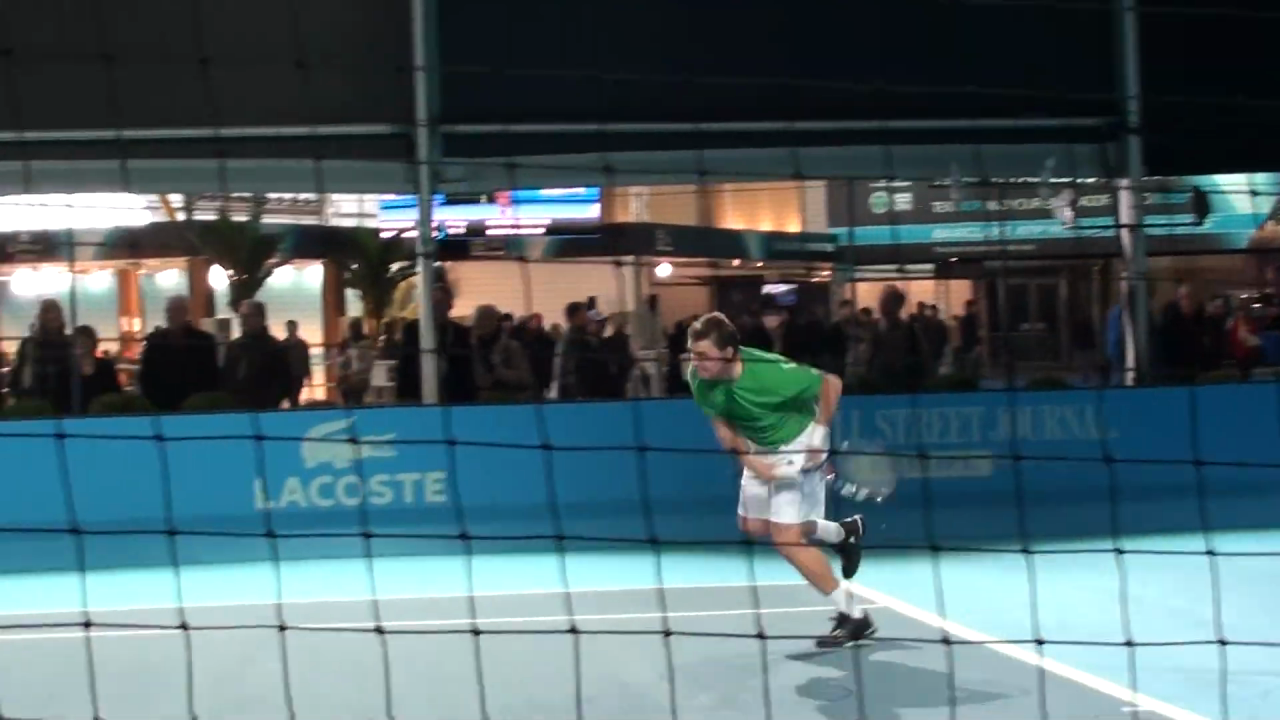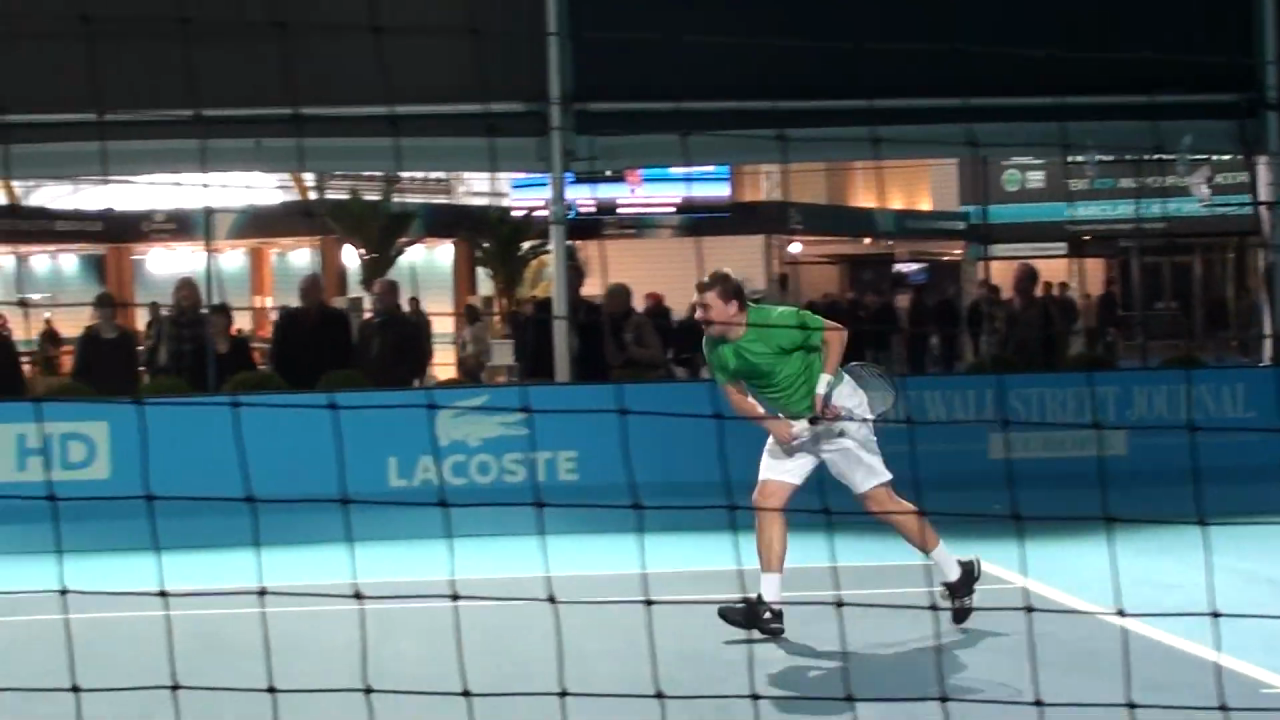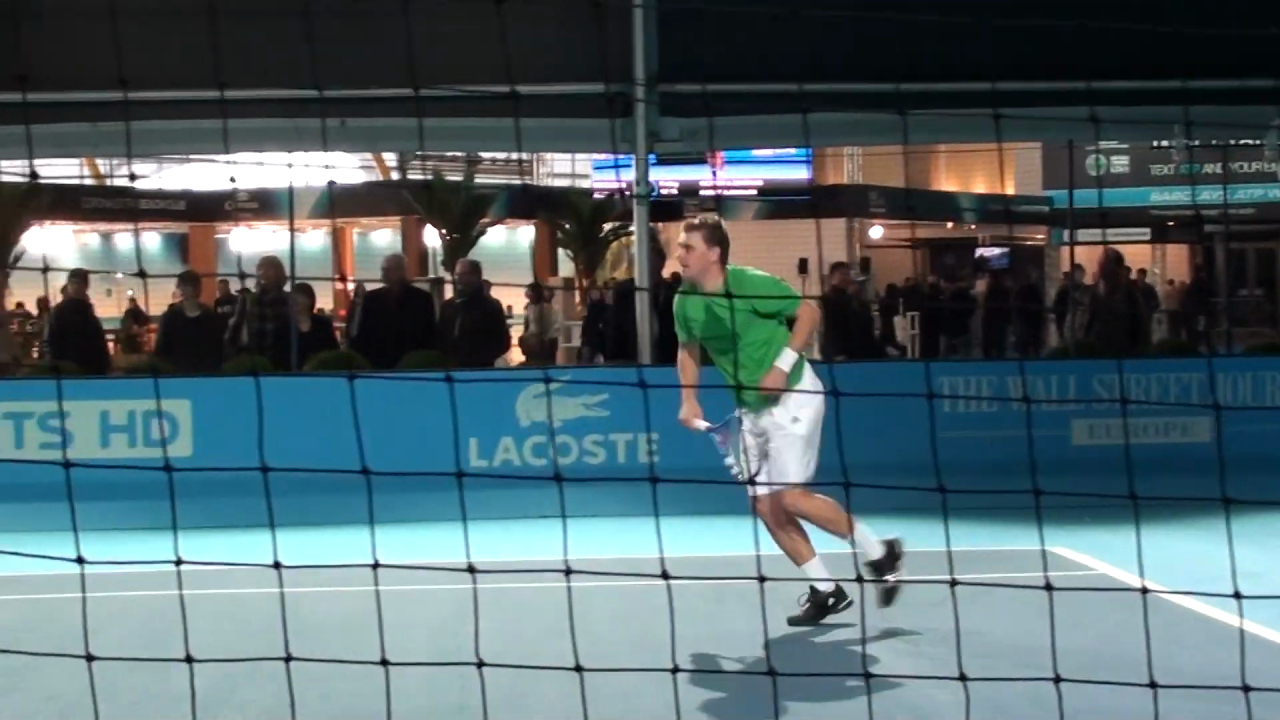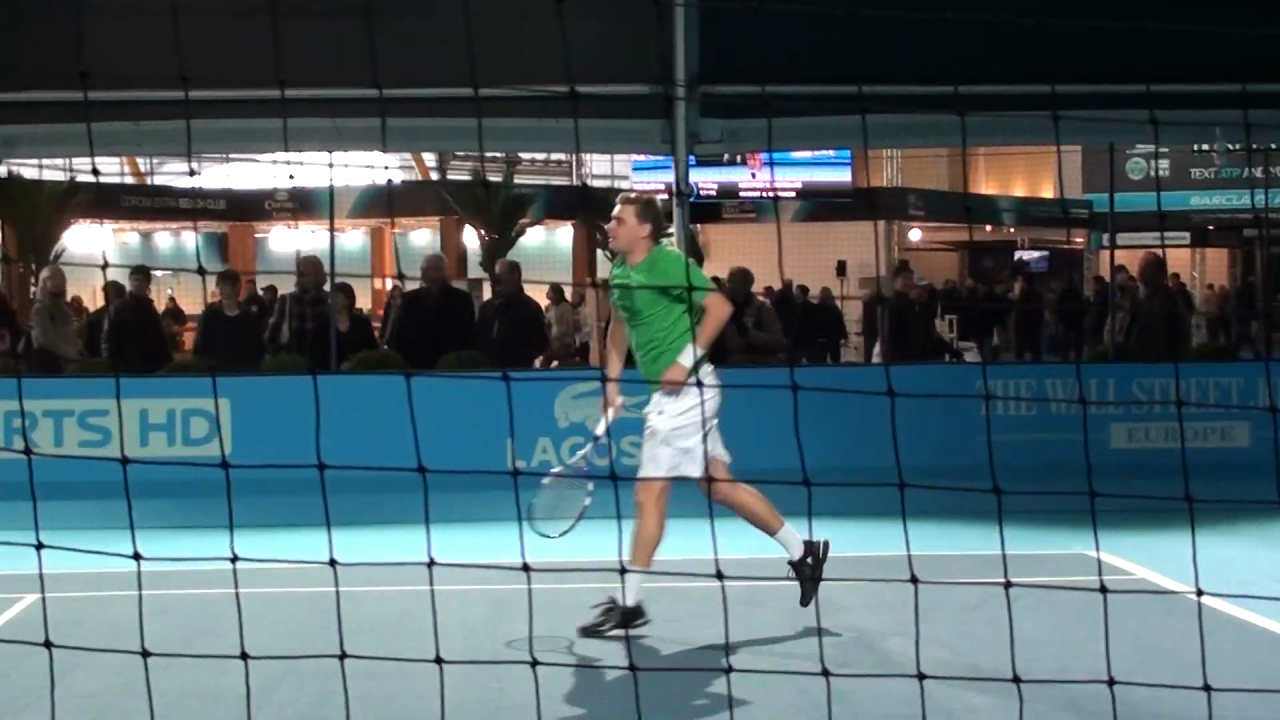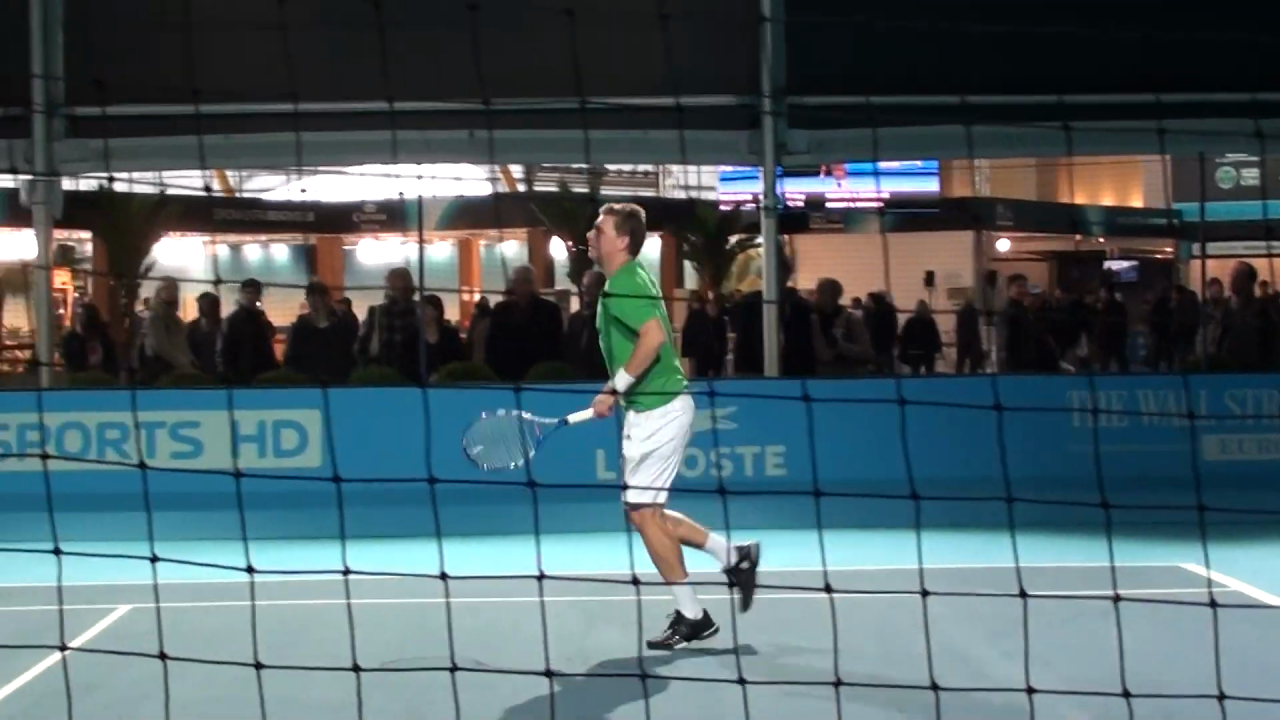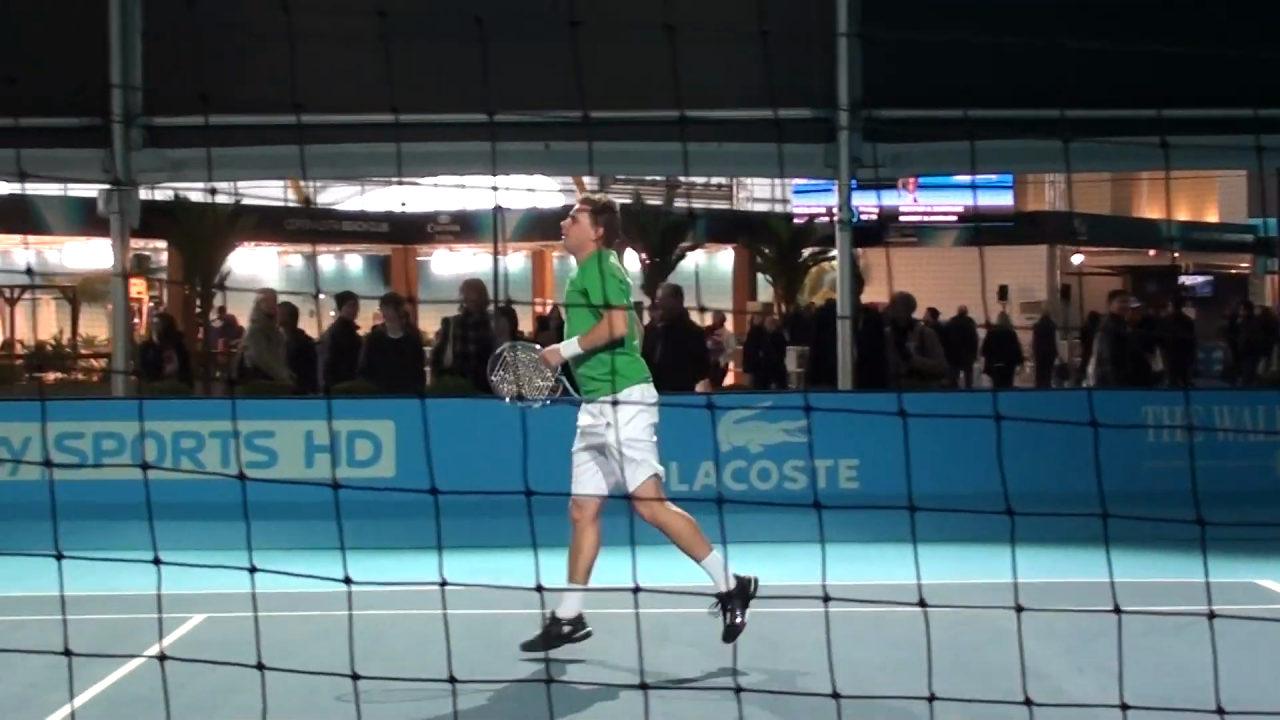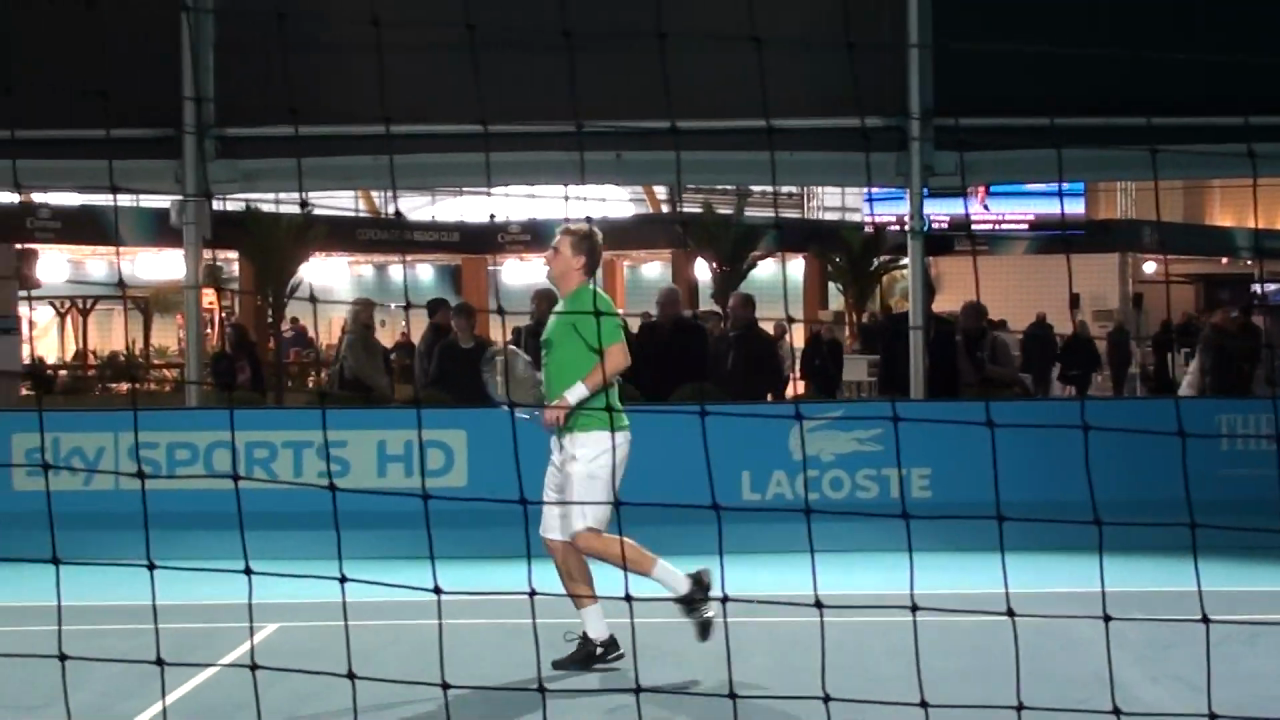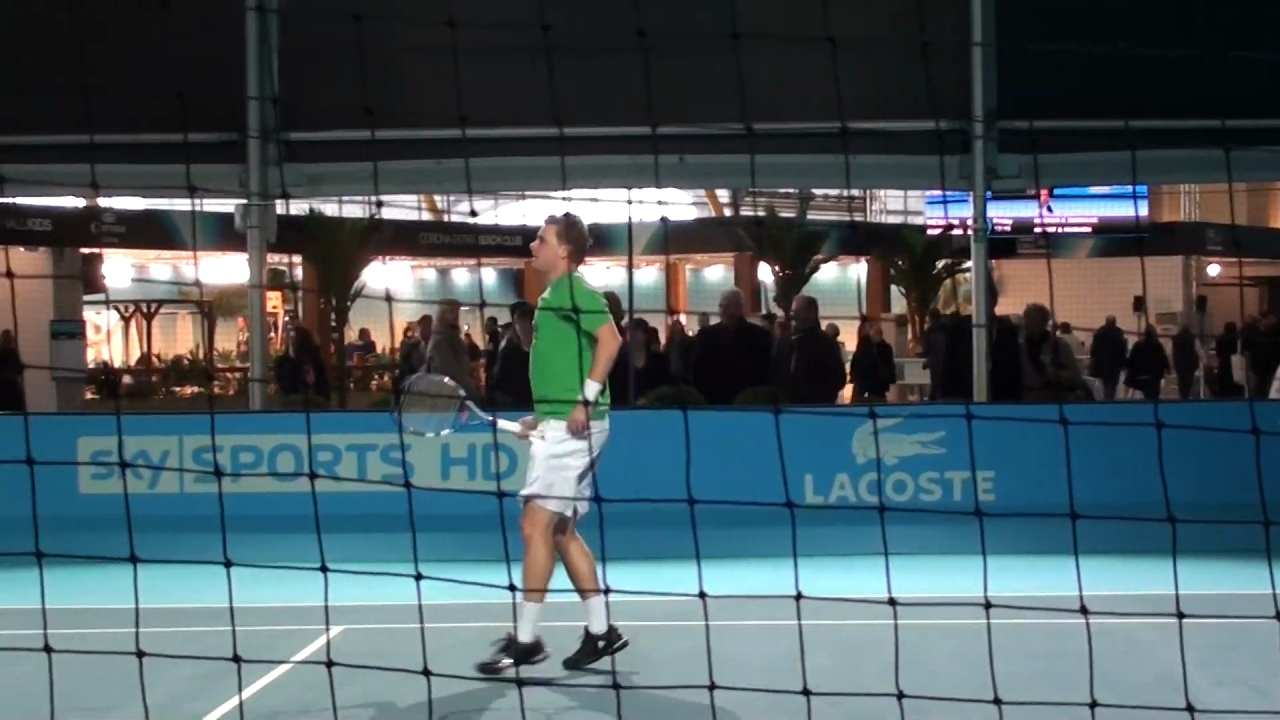
dt=0.2s
person 1, frame 1
left shoulder: (771, 371)
right shoulder: (697, 376)
left elbow: (832, 385)
right elbow: (722, 427)
left wrist: (817, 438)
right wrist: (754, 458)
left hip: (798, 444)
right hip: (757, 449)
left knee: (785, 538)
right knee: (753, 526)
left ankle: (853, 615)
right ankle: (839, 533)
person 1, frame 2
left shoulder: (778, 321)
right shoulder: (714, 344)
left elbow: (836, 332)
right elbow: (735, 392)
left wrist: (825, 384)
right wrist: (768, 420)
left hip: (836, 412)
right hip: (790, 425)
left knee: (878, 501)
right knee: (765, 503)
left ankle: (956, 574)
right ankle: (768, 607)
person 1, frame 3
left shoulder: (756, 285)
right shoulder: (685, 301)
left elbow: (809, 312)
right elbow: (688, 352)
left wrist: (782, 365)
right wrist: (688, 397)
left hip: (793, 397)
right hip: (755, 408)
left knee: (789, 497)
right knee: (768, 507)
left ankle: (879, 552)
right ankle: (826, 589)
person 1, frame 4
left shoulder: (669, 264)
right shoulder: (620, 272)
left elbow: (720, 308)
right elbow: (620, 327)
left wrist: (686, 359)
right wrist: (612, 379)
left hip: (685, 391)
right hip: (671, 395)
left knee: (649, 492)
right knee: (721, 486)
left ankle: (630, 603)
right ankle: (802, 550)
person 1, frame 5
left shoulder: (626, 283)
right shoulder: (624, 281)
left elbow: (655, 337)
left wrist: (615, 387)
right wrist: (617, 389)
left hip: (659, 411)
right hip: (645, 414)
left knee: (642, 512)
right knee: (646, 512)
left ankle: (693, 617)
right ankle: (734, 555)
person 1, frame 6
left shoulder: (600, 267)
right shoulder: (590, 271)
left elbow: (620, 324)
left wrist: (566, 349)
left hip: (623, 402)
right hip: (599, 405)
left knee: (648, 500)
right knee: (583, 511)
left ankle: (728, 585)
right ankle: (570, 617)
person 1, frame 7
left shoulder: (588, 301)
right shoulder: (563, 310)
left elbow: (618, 358)
left wrist: (569, 398)
left hip: (593, 436)
right hip: (571, 439)
left knee: (587, 538)
right knee: (557, 542)
left ankle: (686, 587)
right ankle: (599, 639)
person 1, frame 8
left shoulder: (572, 289)
right shoulder: (556, 294)
left elbow: (610, 339)
left wrist: (587, 398)
right wrist: (538, 414)
left hip: (575, 428)
right hip: (559, 425)
left knee: (538, 522)
right knee: (561, 531)
left ankle: (527, 638)
right ankle: (601, 631)
